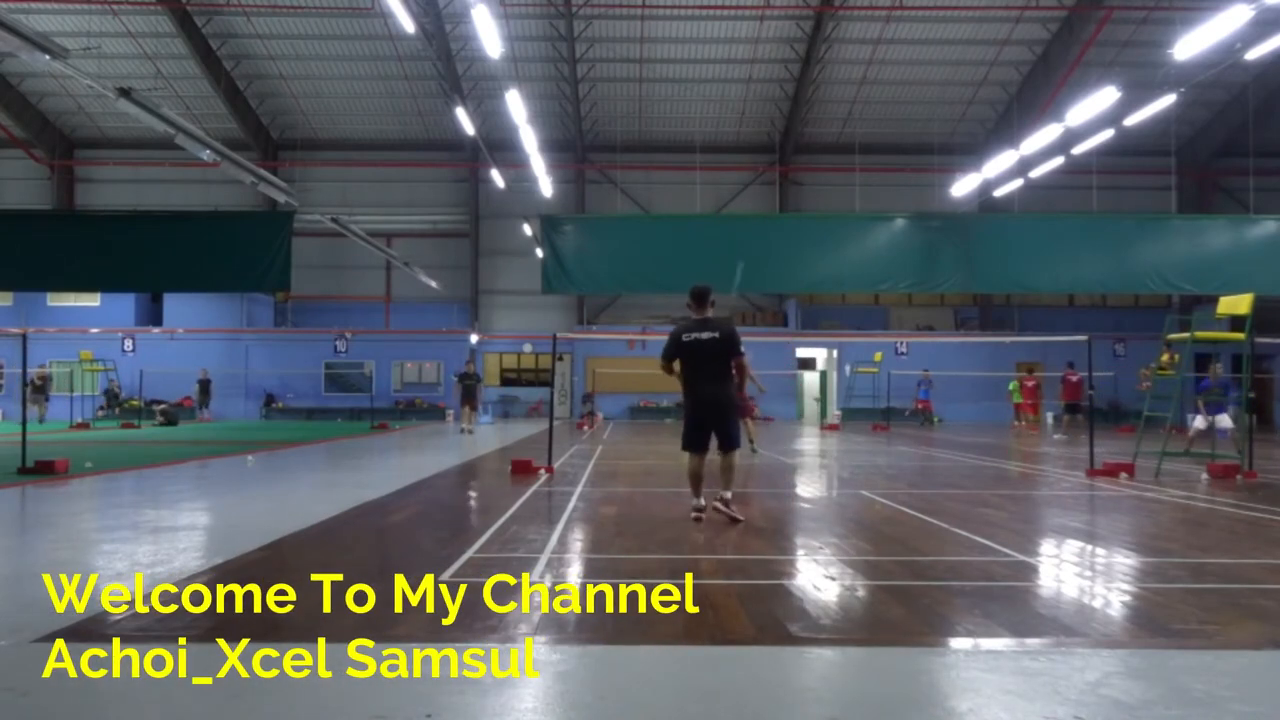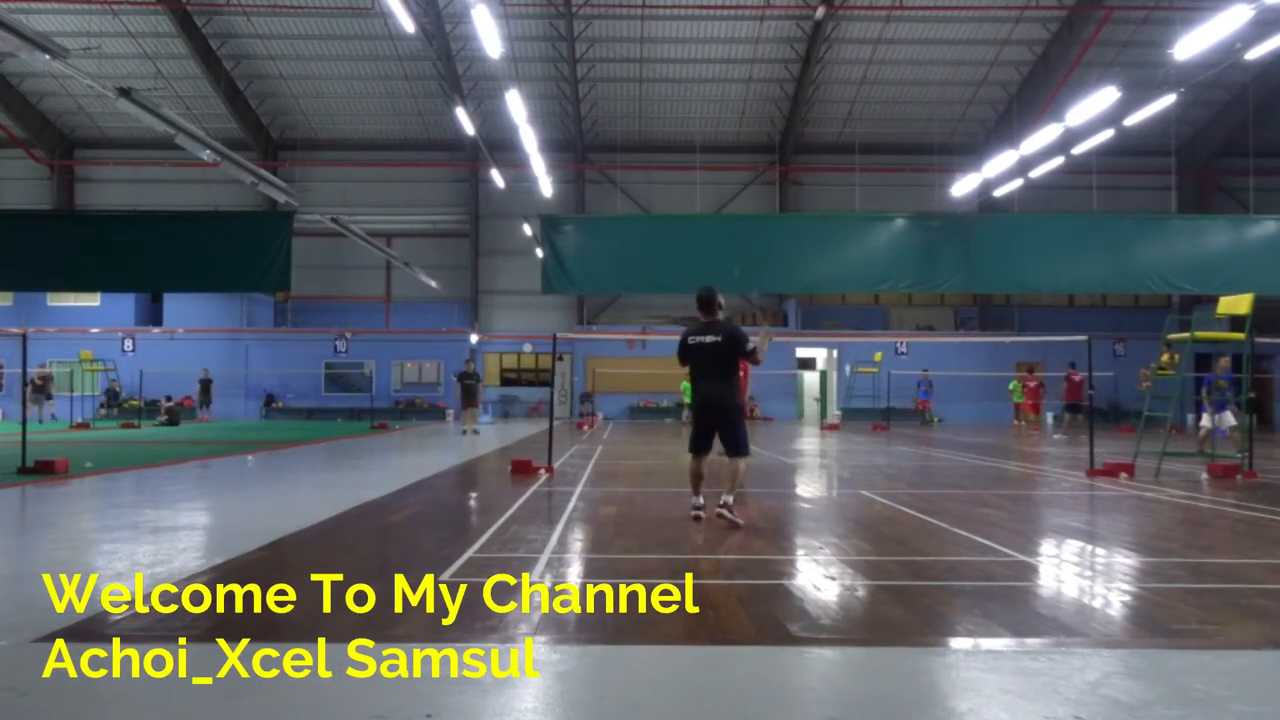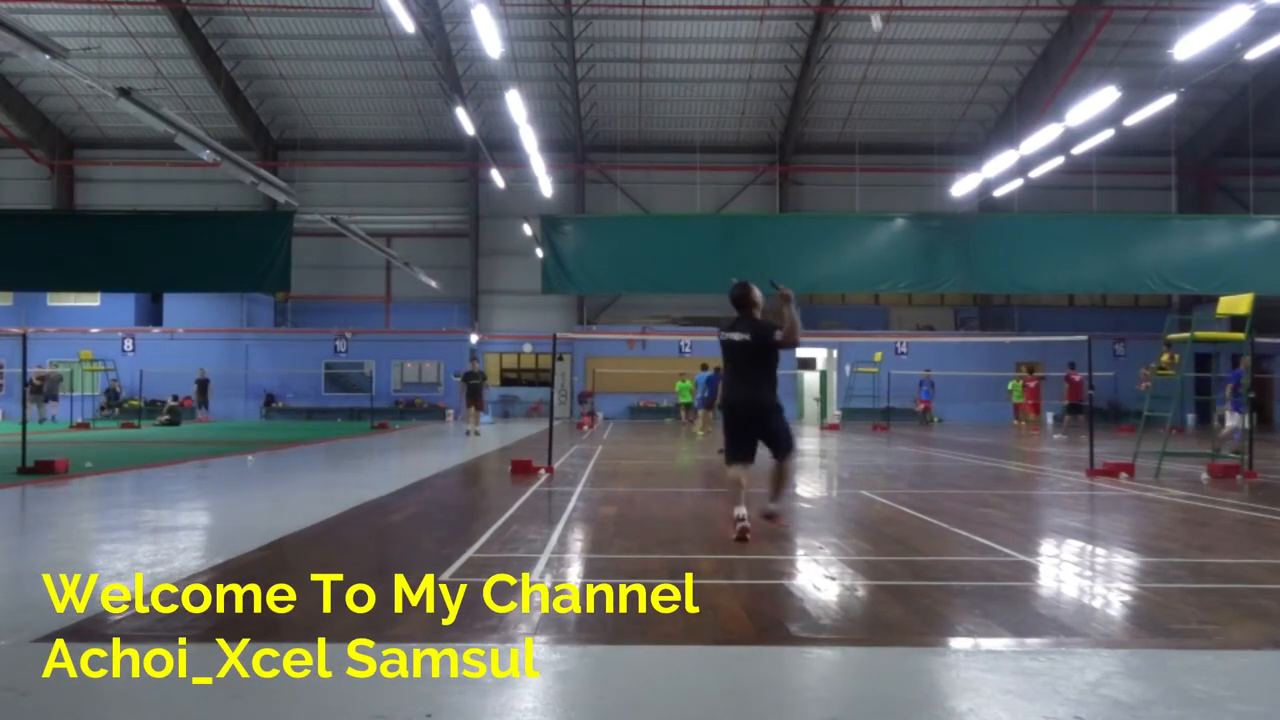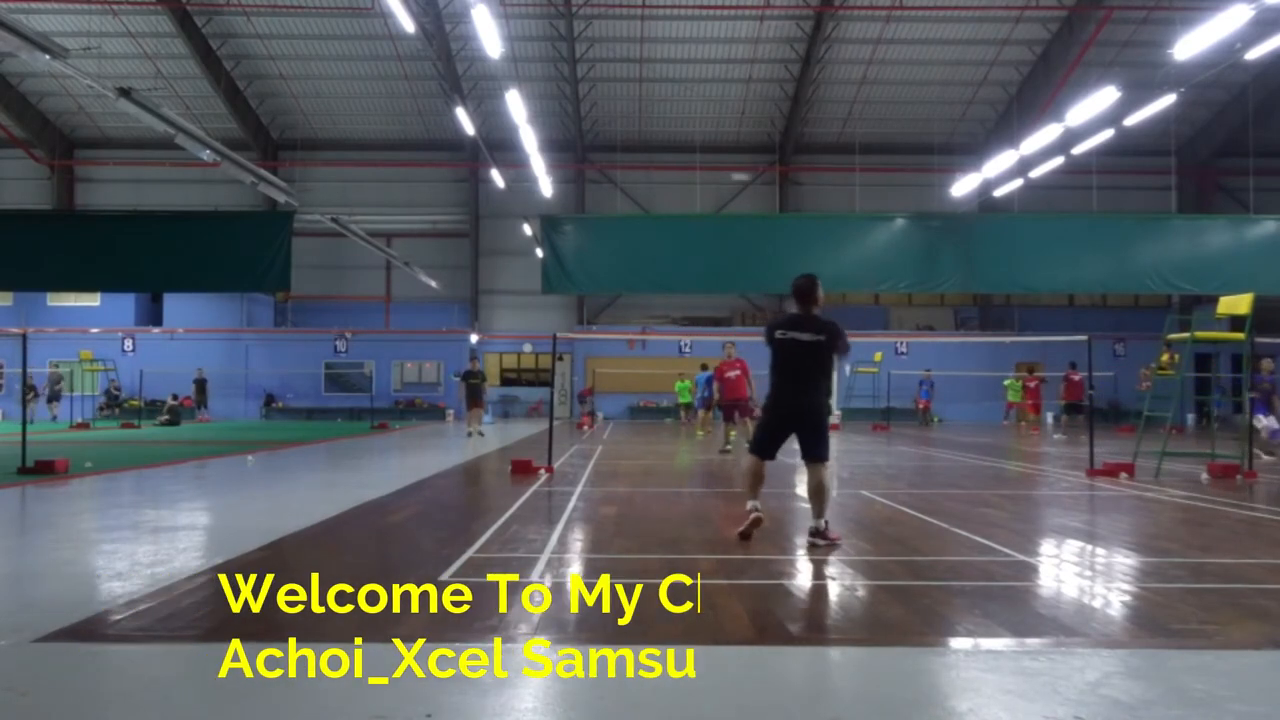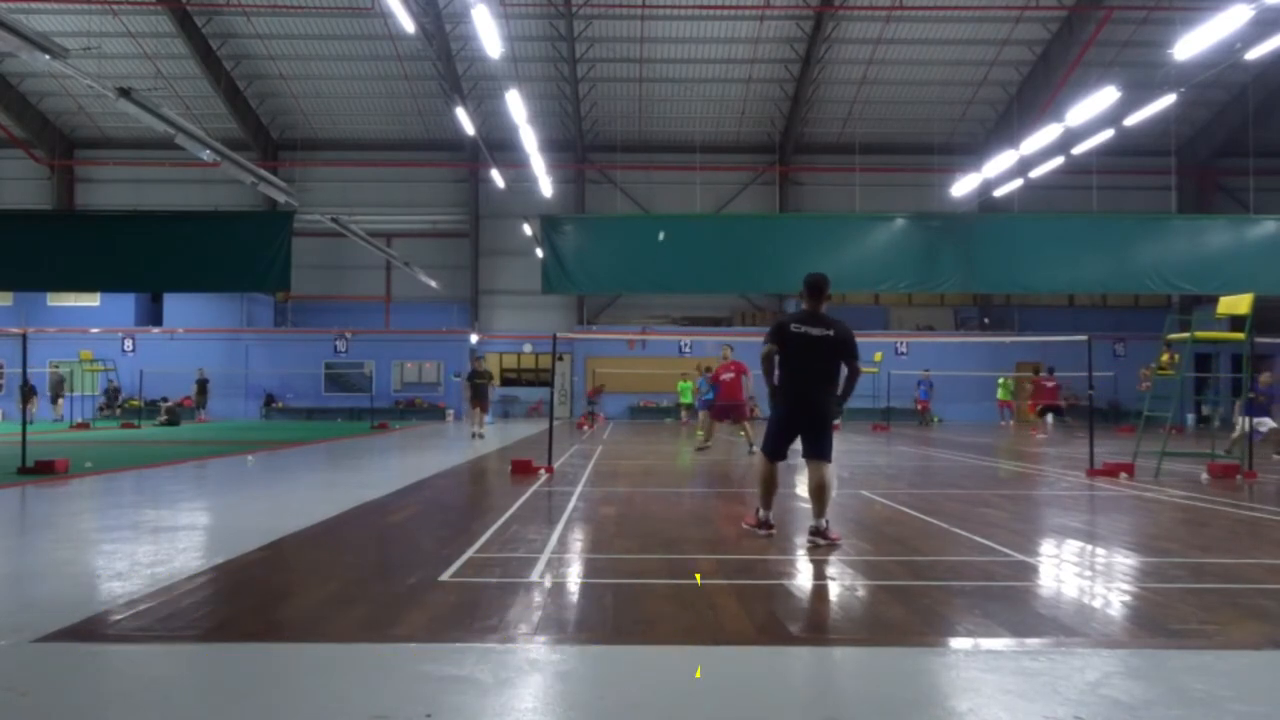
dt=0.5s
person 1, frame 1
left shoulder: (679, 332)
right shoulder: (726, 329)
left elbow: (665, 365)
right elbow: (740, 364)
right wrist: (741, 384)
left hip: (695, 401)
right hip: (724, 399)
left knee: (696, 454)
right knee: (729, 450)
left ankle: (698, 504)
right ankle: (725, 497)
person 1, frame 2
left shoulder: (689, 334)
right shoulder: (731, 331)
left elbow: (683, 362)
right elbow: (756, 358)
right wrist: (763, 338)
left hip: (701, 403)
right hip: (728, 403)
left knee: (698, 455)
right knee: (738, 455)
left ankle: (697, 503)
right ankle: (727, 502)
person 1, frame 3
left shoulder: (726, 330)
right shoulder: (761, 328)
right elbow: (792, 340)
right wrist: (788, 306)
left hip: (732, 404)
right hip: (761, 405)
left knee: (738, 463)
right knee: (785, 455)
left ankle: (741, 514)
right ankle: (772, 507)
person 1, frame 4
left shoulder: (776, 327)
right shoulder: (830, 330)
right elbow: (843, 349)
left hip: (778, 406)
right hip: (814, 408)
left knee: (756, 457)
right knee: (816, 466)
left ankle: (753, 509)
right ankle: (818, 527)
person 1, frame 5
left shoulder: (785, 324)
right shoulder: (840, 331)
left elbow: (767, 355)
right elbow: (854, 370)
left wrist: (771, 387)
right wrist: (840, 400)
left hip: (786, 404)
right hip: (822, 407)
left knee: (769, 460)
right knee: (818, 466)
left ankle: (764, 518)
right ankle: (819, 526)
